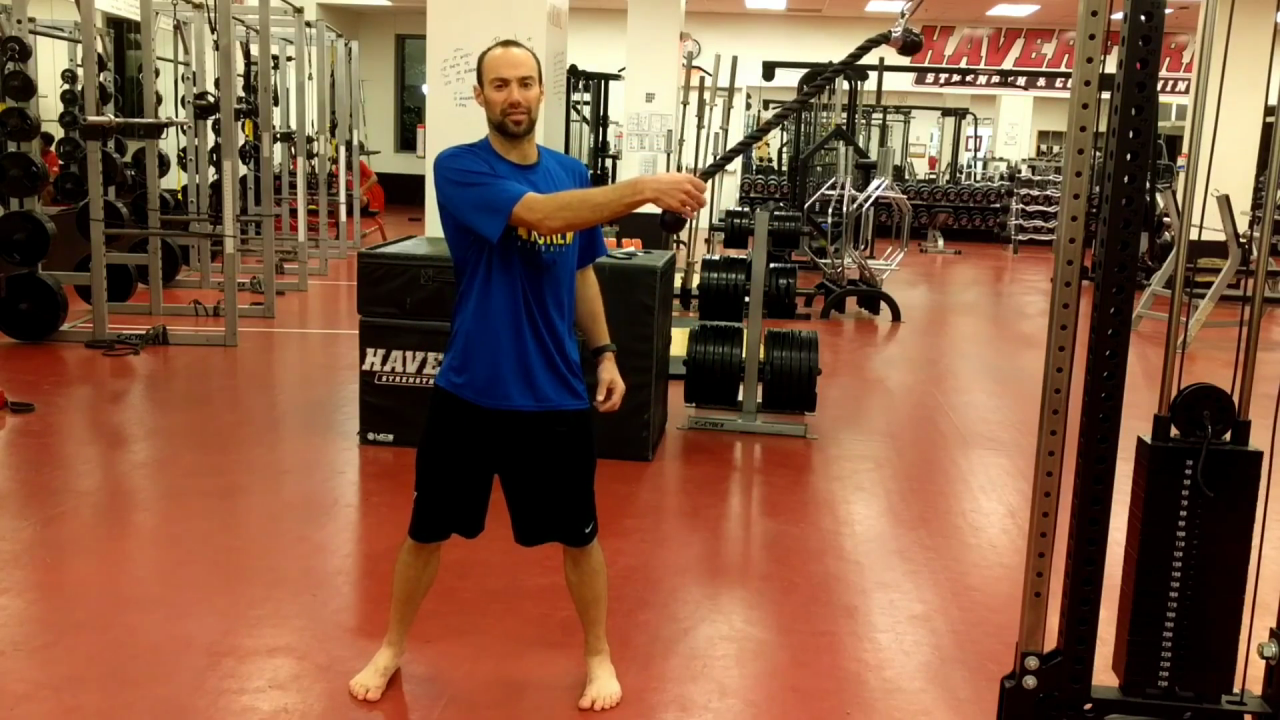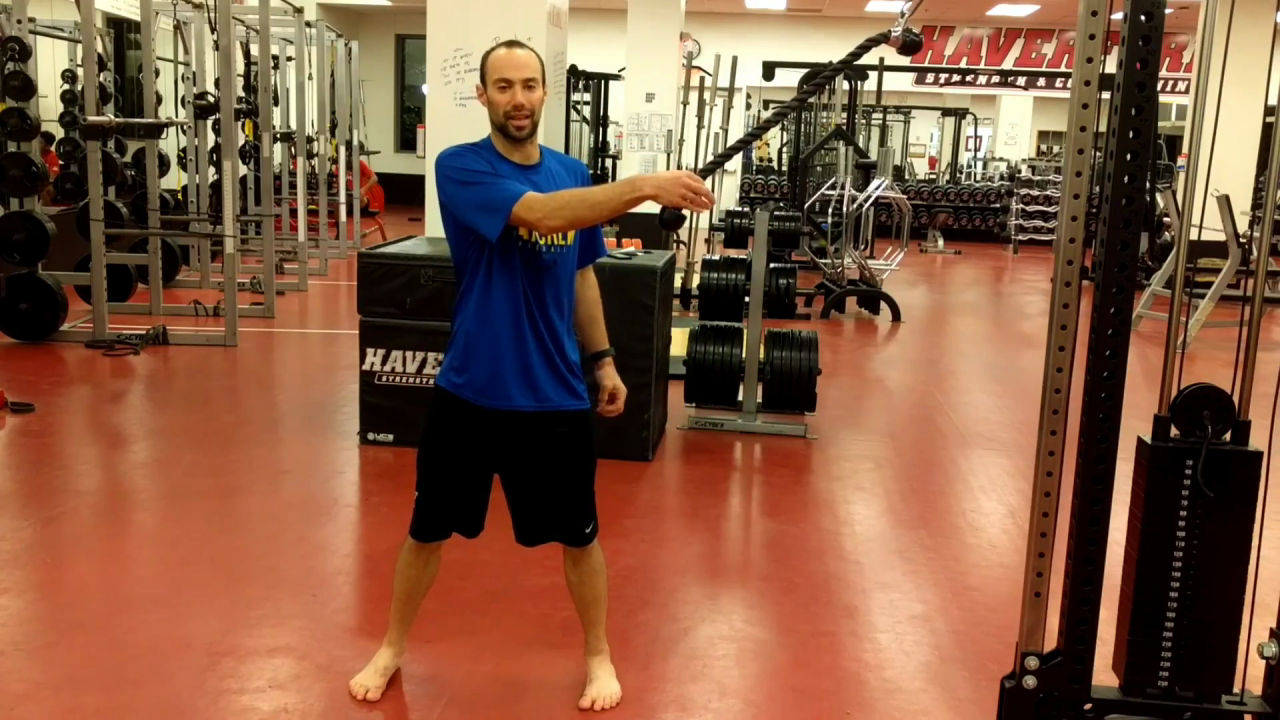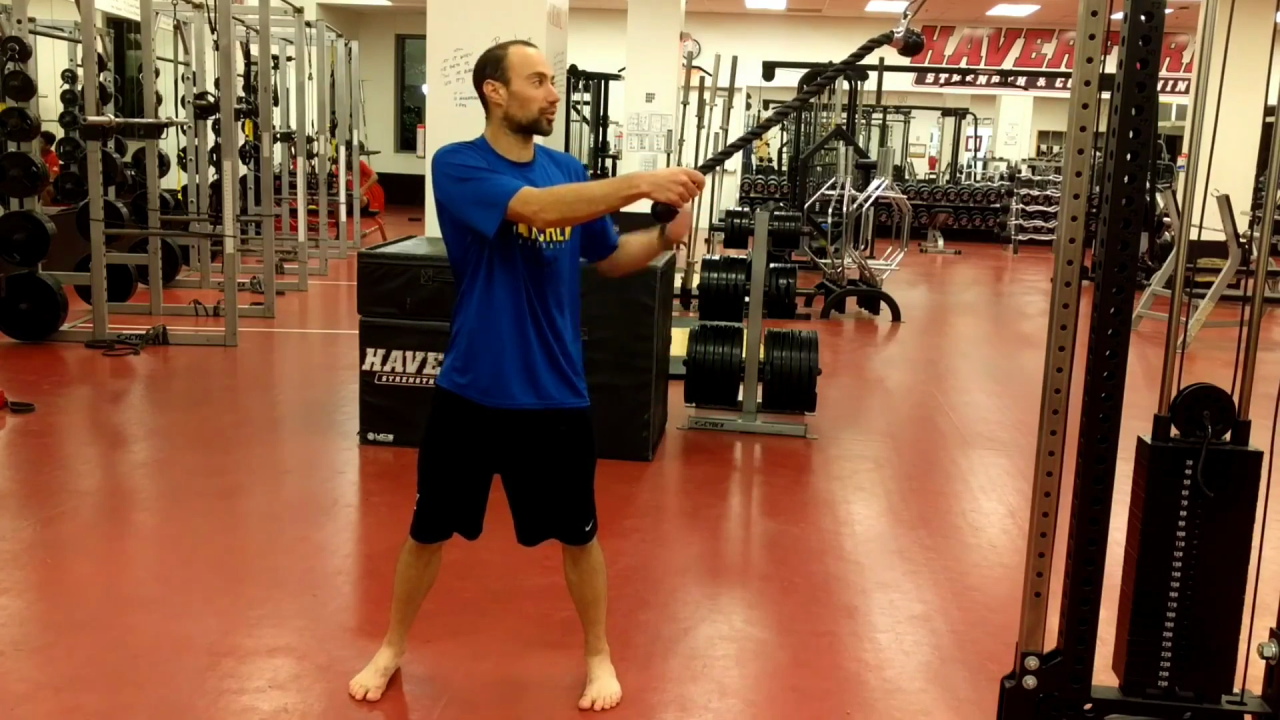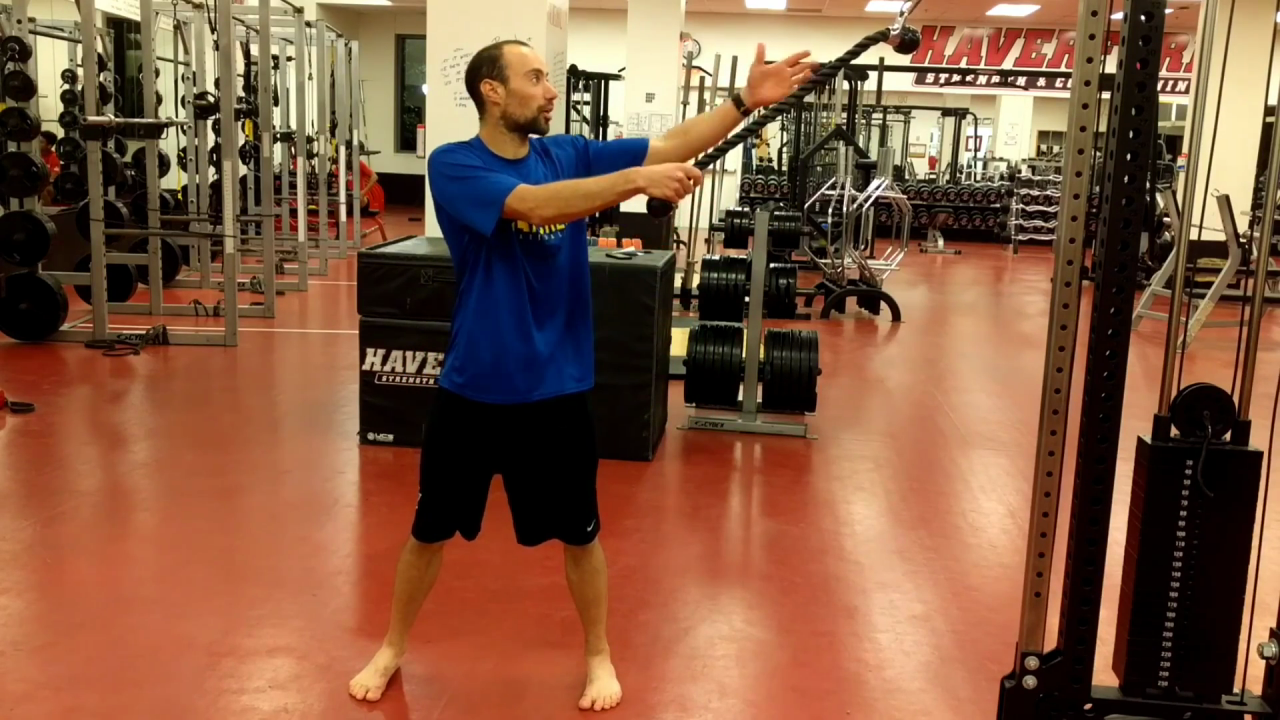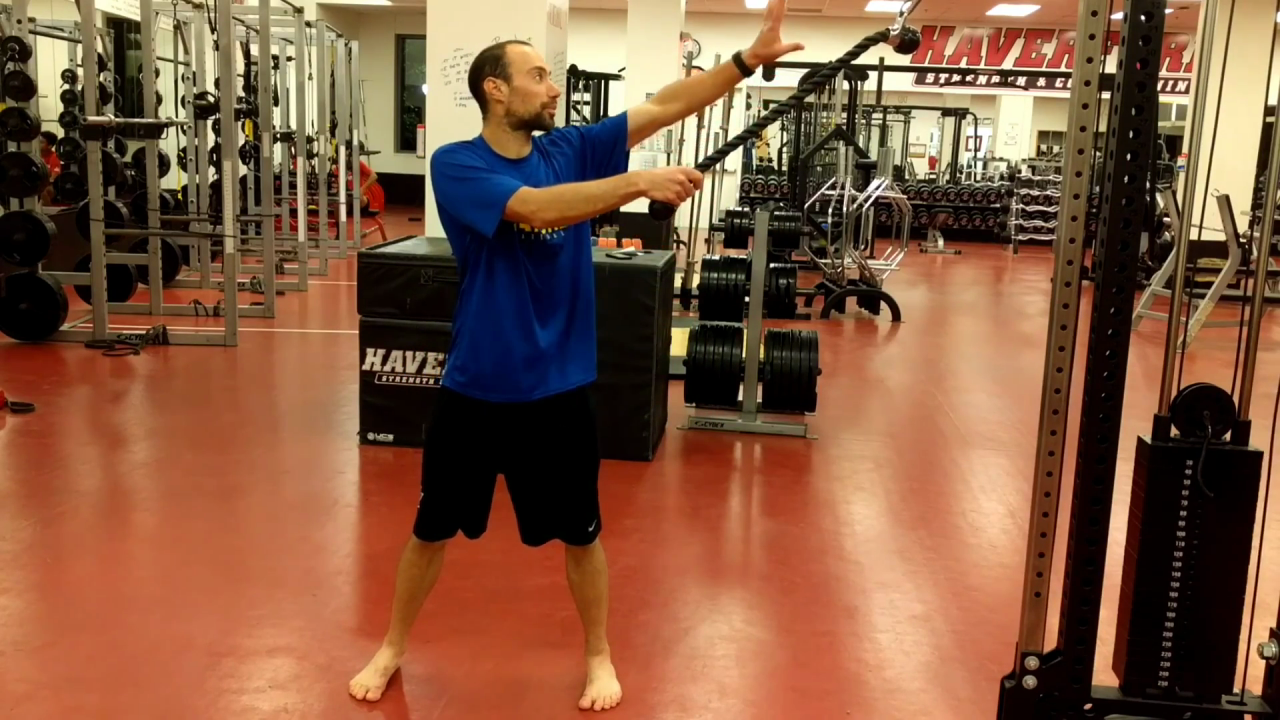
dt=0.4s
person 1, frame 1
left shoulder: (572, 173)
right shoulder: (458, 168)
right elbow: (538, 213)
left wrist: (604, 353)
right wrist: (646, 188)
left hip: (555, 395)
right hip: (468, 392)
left knee: (579, 536)
right knee: (427, 531)
left ankle: (598, 655)
right ankle: (391, 649)
person 1, frame 2
left shoulder: (573, 173)
right shoulder: (459, 167)
right elbow: (538, 213)
left wrist: (603, 359)
right wrist: (645, 186)
left hip: (555, 396)
right hip: (470, 393)
left knee: (578, 536)
right knee: (428, 530)
left ankle: (598, 655)
right ankle: (391, 649)
person 1, frame 3
left shoulder: (569, 170)
right shoulder: (456, 165)
left elbow: (608, 256)
right elbow: (536, 208)
left wrist: (664, 235)
right wrist: (640, 182)
left hip: (556, 393)
right hip: (471, 392)
left knee: (578, 534)
right knee: (429, 531)
left ankle: (598, 655)
right ankle: (391, 649)
person 1, frame 4
left shoulder: (571, 155)
right shoulder: (454, 164)
left elbow: (671, 147)
right elbow: (533, 205)
left wrist: (748, 102)
right wrist: (636, 178)
left hip: (556, 392)
right hip: (473, 391)
left knee: (578, 534)
right knee: (431, 530)
left ankle: (598, 655)
right ankle: (391, 649)
person 1, frame 5
left shoulder: (570, 149)
right shoulder: (455, 164)
left elbow: (665, 106)
right elbow: (535, 208)
left wrist: (750, 58)
right wrist: (639, 182)
left hip: (559, 391)
right hip: (476, 391)
left knee: (579, 534)
right knee: (433, 529)
left ankle: (599, 655)
right ankle: (392, 648)
